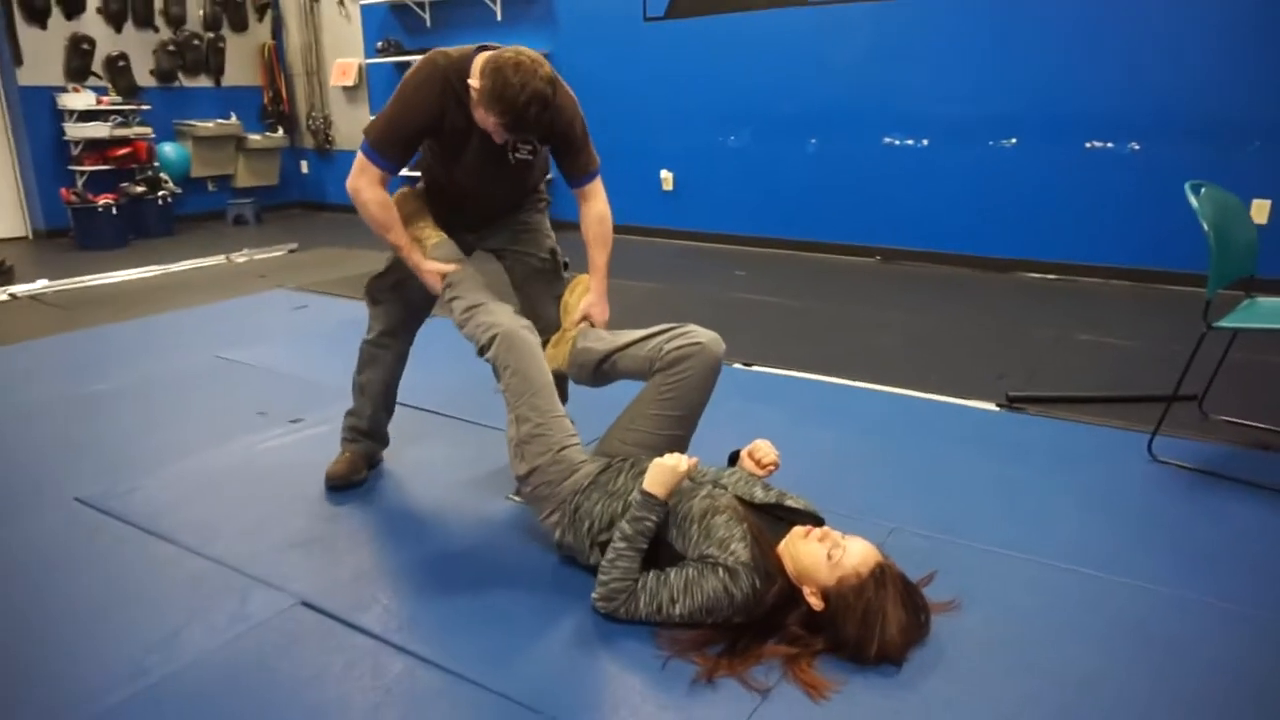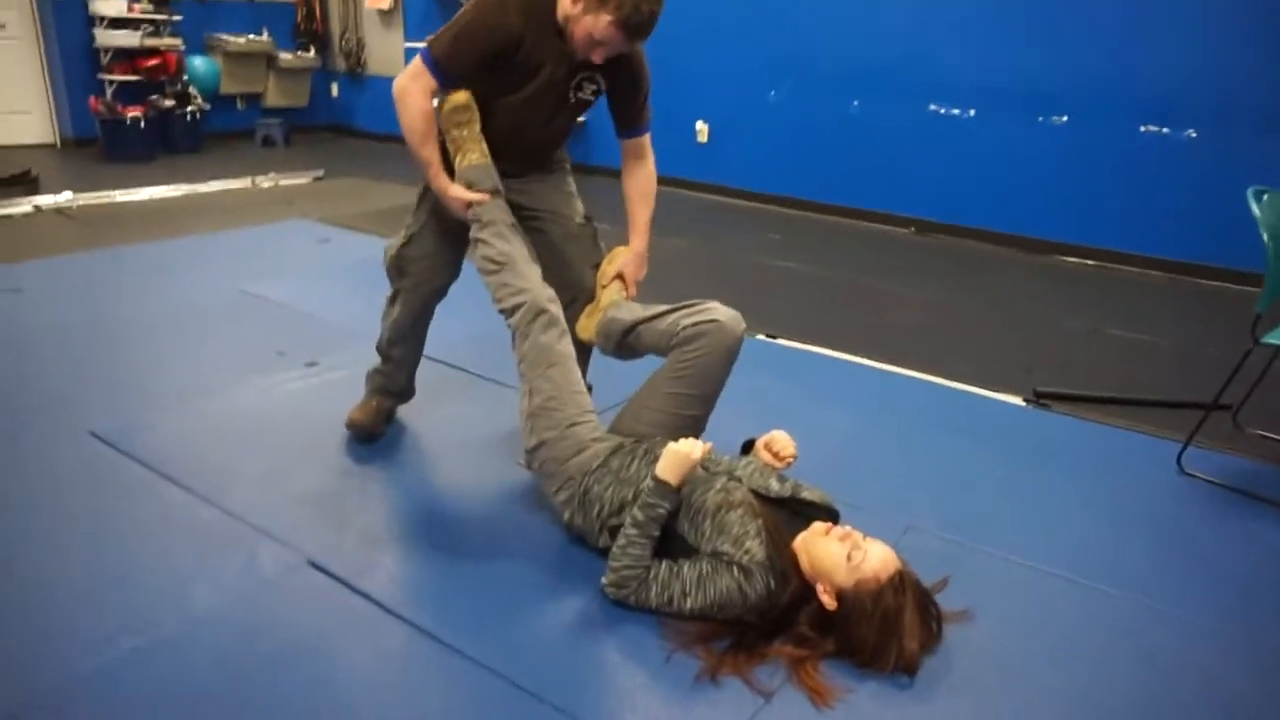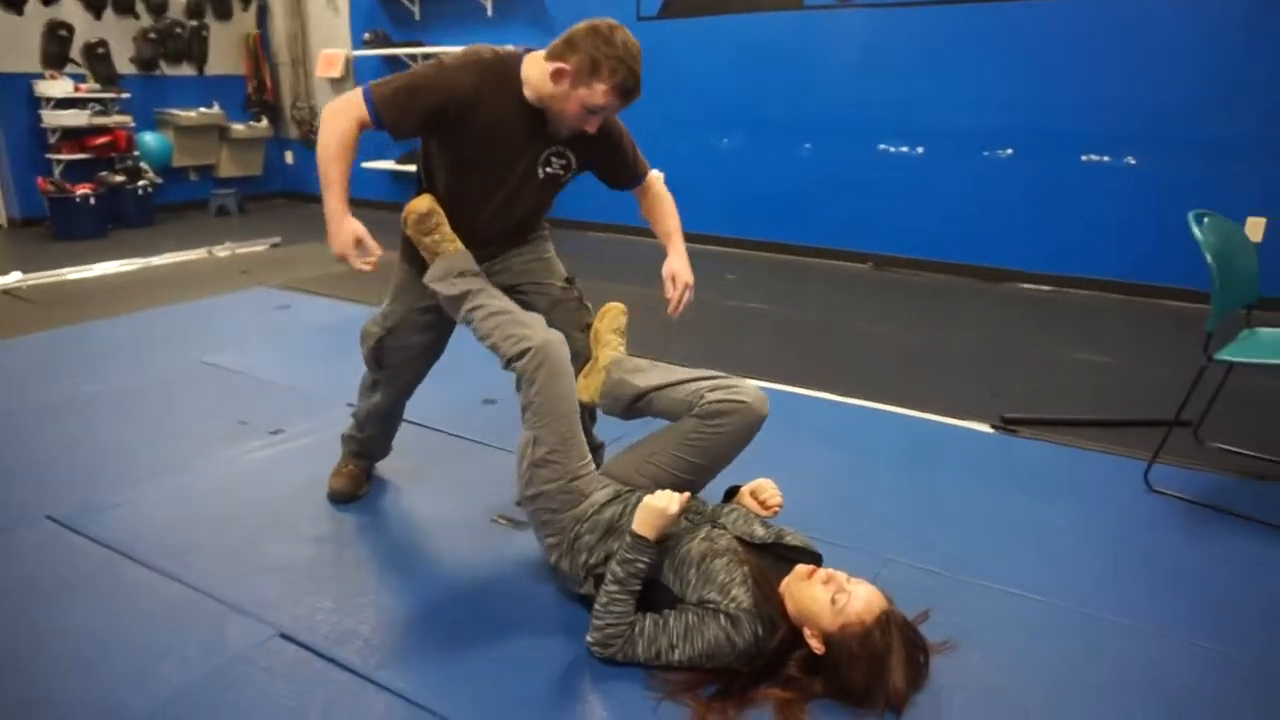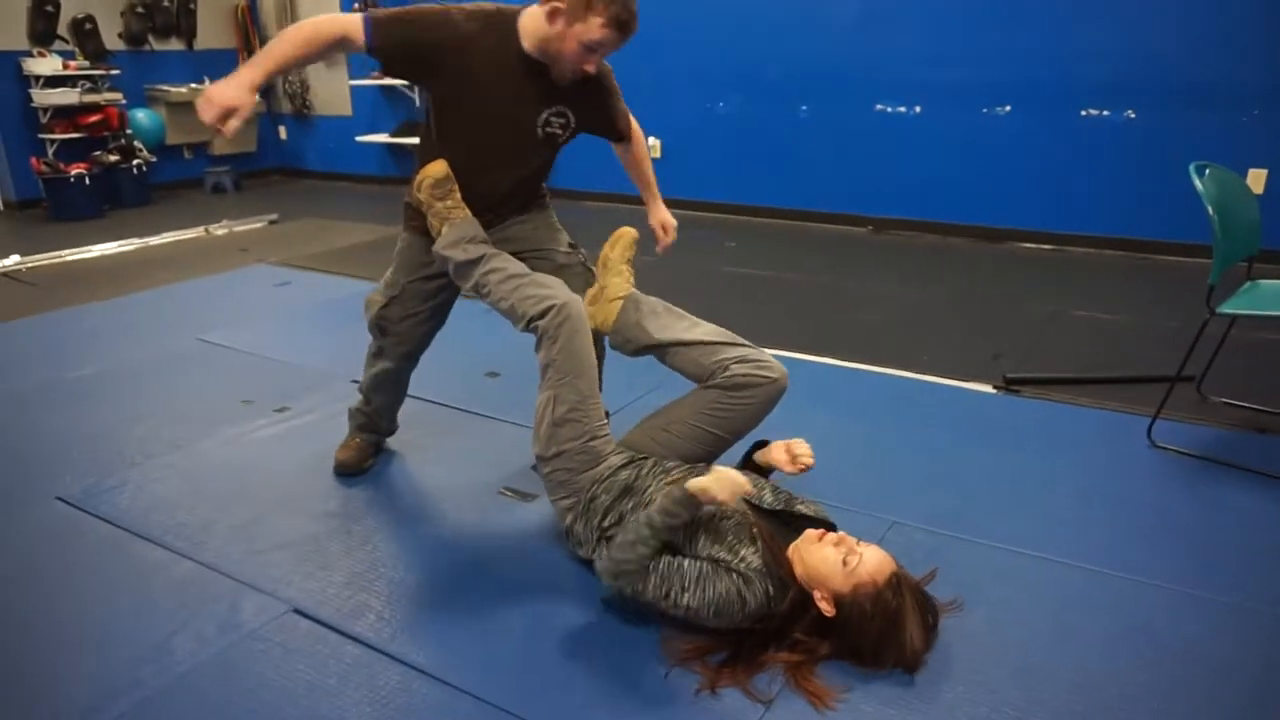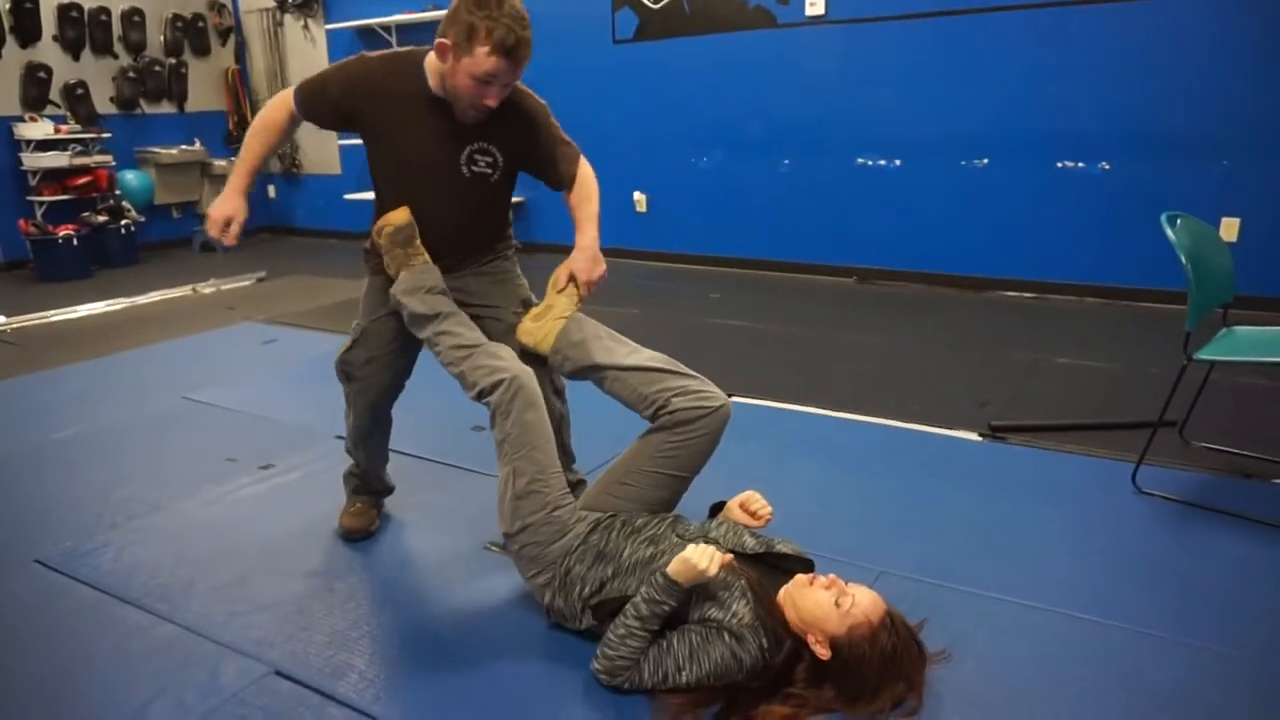
dt=1s
person 1, frame 1
left shoulder: (735, 583)
right shoulder: (796, 520)
left elbow: (612, 596)
left wrist: (651, 497)
right wrist: (745, 466)
left hip: (580, 500)
right hip: (622, 469)
left knee: (512, 336)
right knee: (700, 347)
left ankle: (444, 254)
right ankle: (576, 347)
person 1, frame 2
left shoulder: (750, 582)
right shoulder: (809, 512)
left elbow: (623, 583)
left wrist: (662, 484)
right wrist: (760, 454)
left hip: (592, 480)
right hip: (637, 452)
left knee: (537, 311)
right knee: (719, 326)
left ankle: (477, 166)
right ankle: (610, 317)
person 1, frame 3
left shoulder: (737, 630)
right shoulder: (795, 559)
left elbow: (608, 638)
left wrist: (641, 537)
right wrist: (742, 500)
left hip: (582, 530)
right hip: (627, 498)
left knee: (542, 348)
right knee: (741, 403)
left ankle: (450, 263)
right ankle: (611, 376)
person 1, frame 4
left shoulder: (745, 592)
right shoulder: (805, 522)
left elbow: (620, 571)
left wrist: (687, 496)
right wrist: (765, 458)
left hip: (594, 495)
right hip: (641, 466)
left knee: (559, 309)
right knee: (761, 376)
left ankle: (457, 232)
right ankle: (619, 308)
person 1, frame 5
left shoulder: (742, 646)
right shoulder: (788, 567)
left elbow: (614, 665)
left wrist: (670, 579)
right wrist: (728, 517)
left hip: (565, 562)
right hip: (611, 526)
left knee: (511, 383)
right knee: (701, 405)
left ankle: (415, 276)
right ankle: (558, 328)
person 2, frame 1
left shoulder: (555, 104)
right shoulder: (433, 82)
left elbow: (591, 196)
right elbow: (363, 182)
left wrist: (598, 288)
right wrist: (416, 261)
left hip: (517, 213)
right hip: (441, 211)
left knee: (551, 321)
right knee: (390, 318)
right ankle: (361, 443)
person 2, frame 2
left shoulder: (623, 57)
left elbow: (637, 152)
right elbow: (411, 87)
left wrist: (638, 246)
right wrist: (440, 182)
left hip: (540, 172)
left knee: (583, 286)
right knee: (417, 282)
right ankle: (385, 392)
person 2, frame 3
left shoulder: (596, 125)
right shoulder: (465, 80)
left elbow: (647, 185)
right elbow: (342, 113)
left wrist: (676, 251)
right wrist: (337, 215)
left hip: (518, 246)
left knee: (578, 353)
right knee: (393, 360)
right ankle: (359, 454)
person 2, frame 4
left shoulder: (591, 78)
left elbow: (626, 131)
left wrist: (654, 201)
right wrist: (246, 81)
left hip: (522, 217)
right knee: (397, 335)
right ankle: (368, 430)
person 2, frame 5
left shoulder: (522, 112)
right shoulder: (375, 79)
left elbow: (575, 171)
right elbow: (285, 107)
left wrist: (587, 241)
right wrist: (235, 189)
left hip: (483, 266)
left knee: (536, 383)
right knee: (367, 387)
left ankle: (564, 495)
right ankle: (365, 489)
